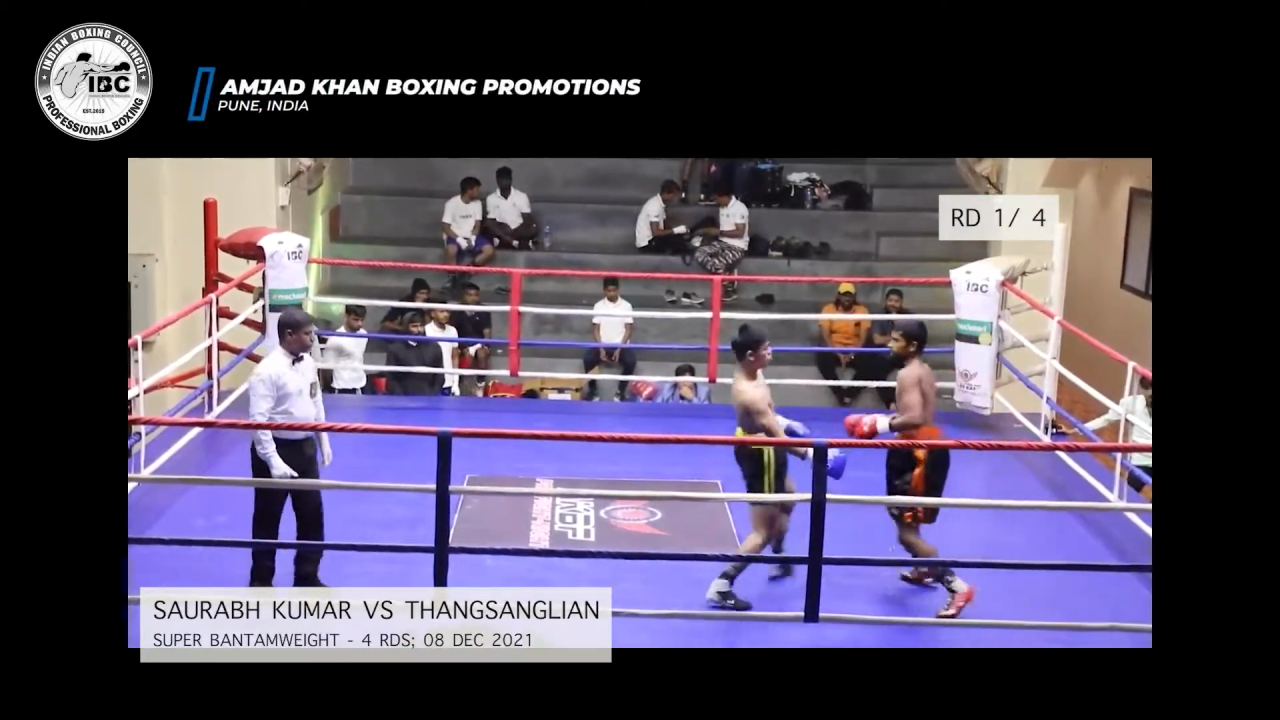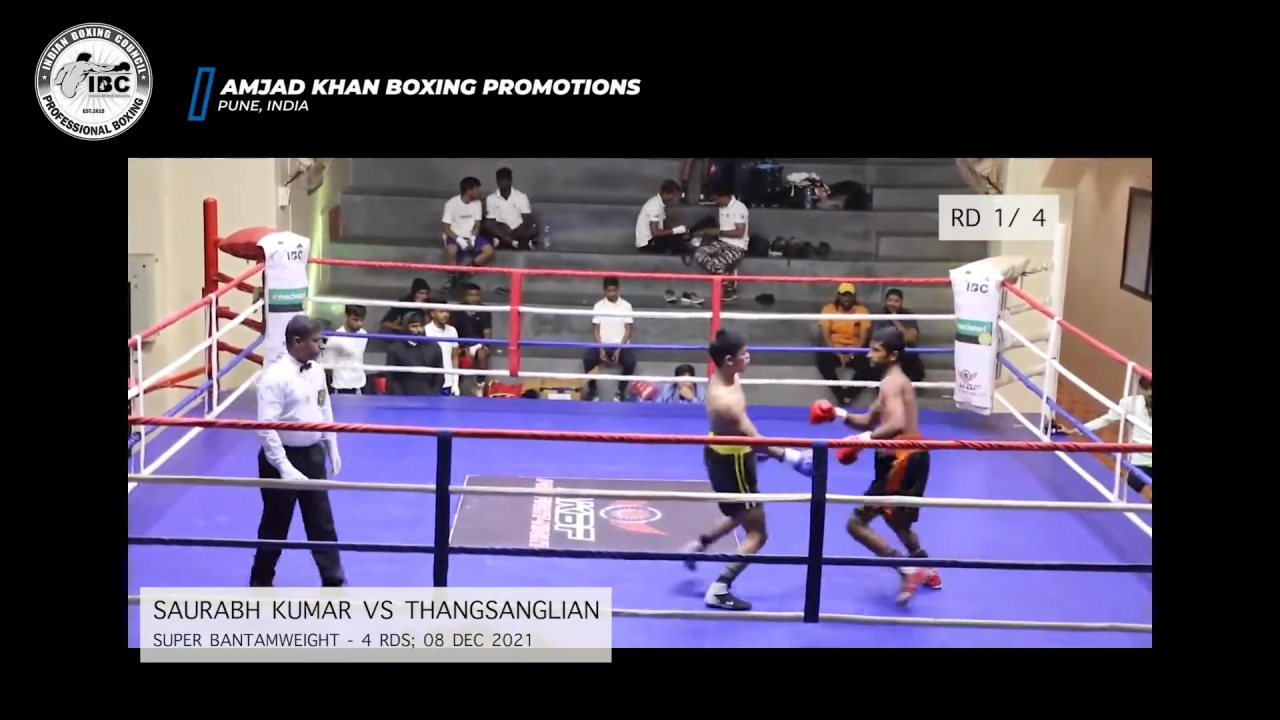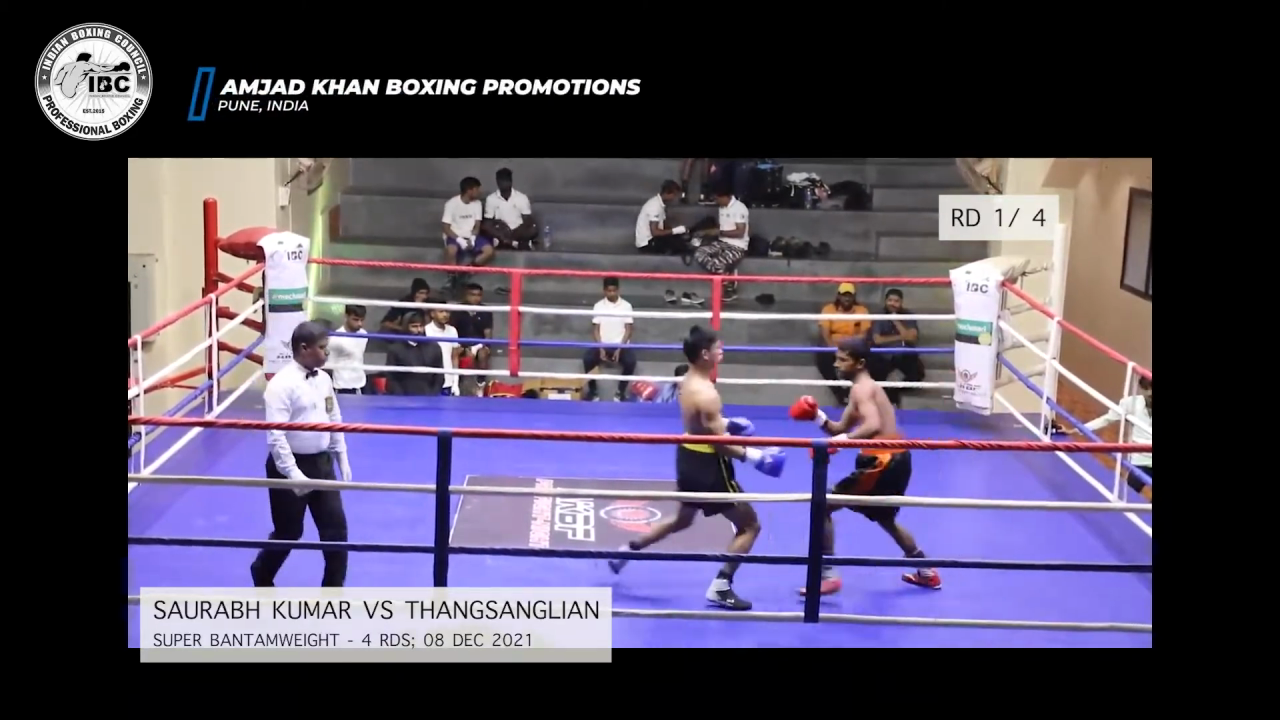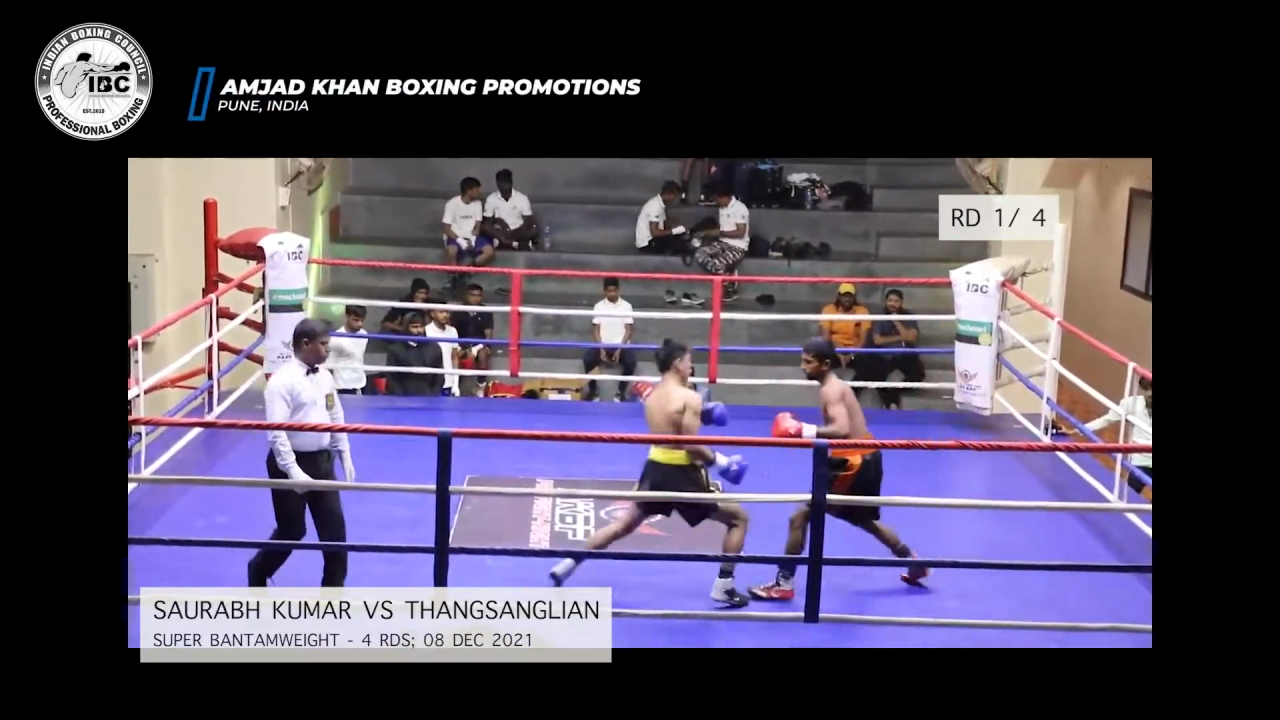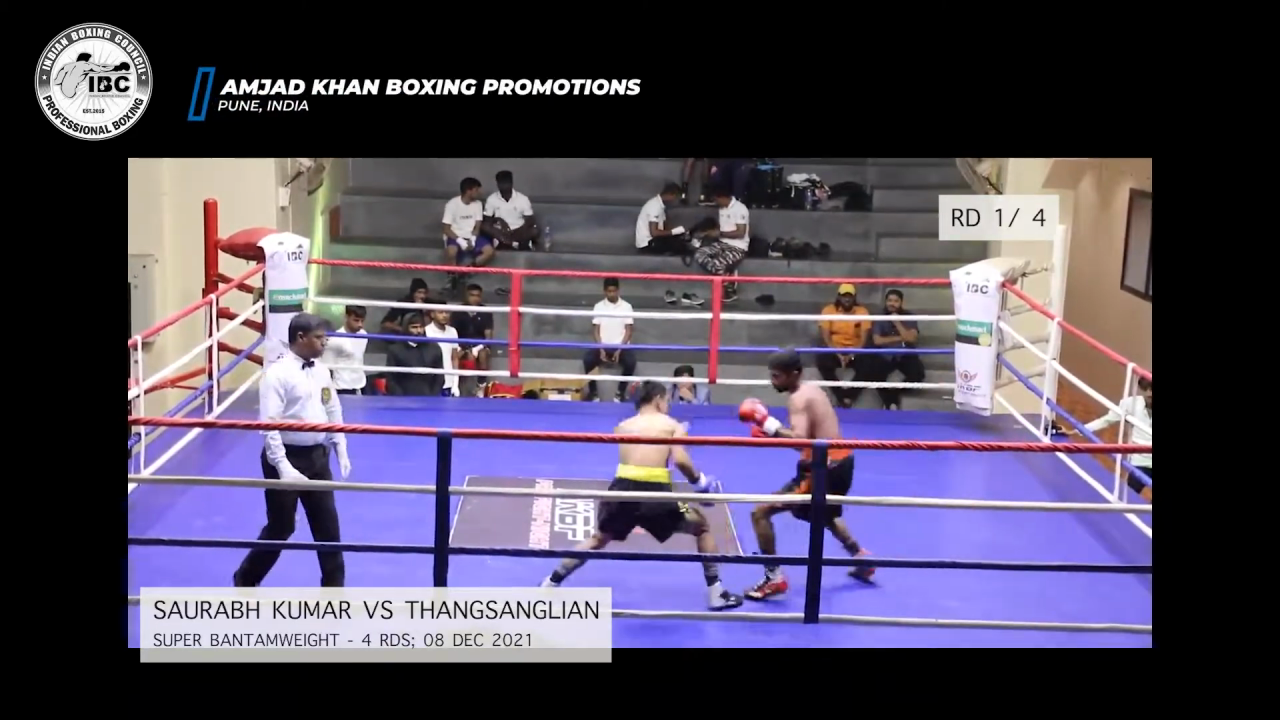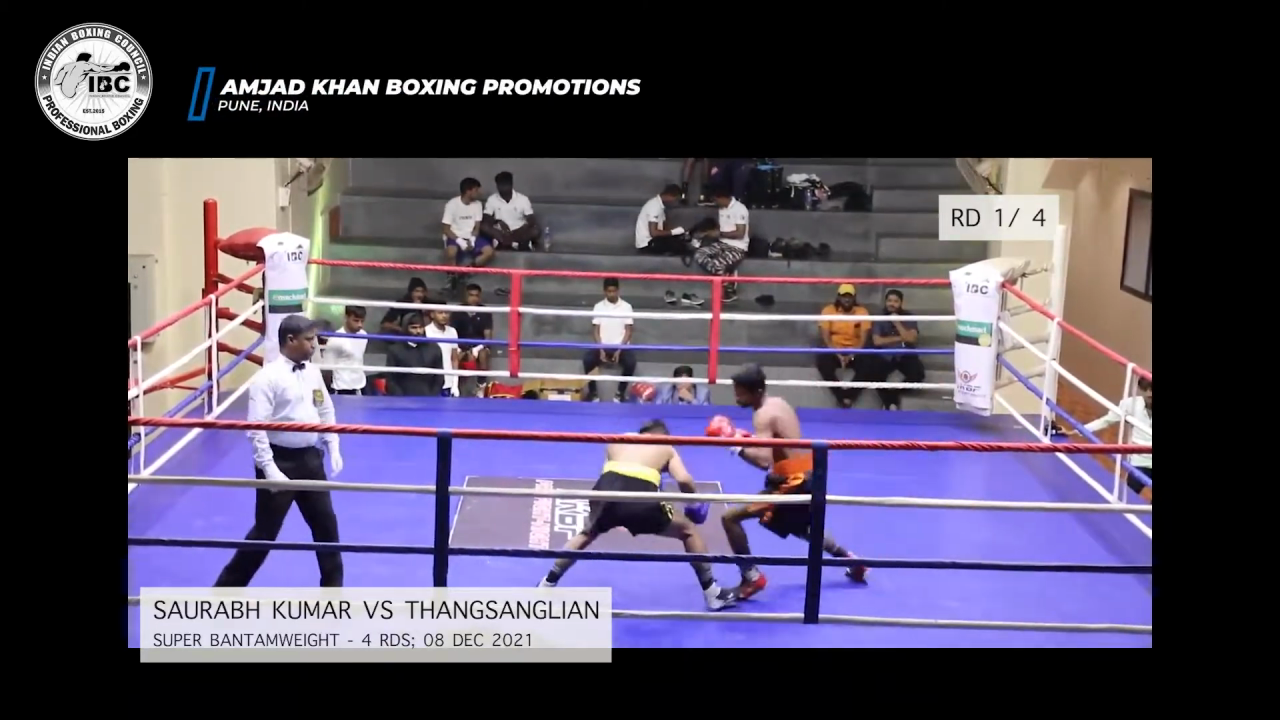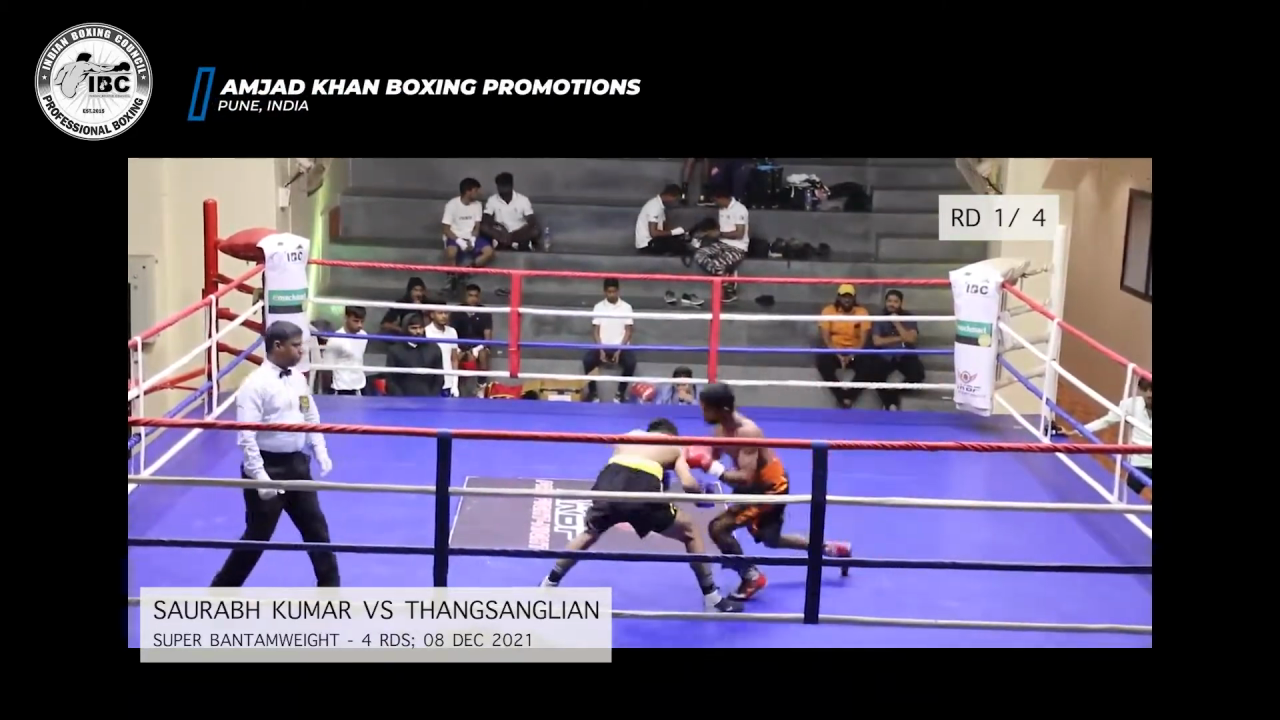
dt=0.1s
person 1, frame 1
left shoulder: (308, 364)
right shoulder: (268, 371)
right elbow: (258, 420)
left wrist: (323, 441)
right wrist: (273, 461)
left hip: (304, 448)
right hip: (276, 450)
left knee: (312, 512)
right knee: (268, 517)
left ankle: (307, 576)
right ankle: (261, 580)
person 1, frame 2
left shoulder: (316, 372)
right shoulder: (274, 378)
left elbow: (325, 413)
right elbow: (266, 428)
left wrist: (332, 449)
right wrist: (283, 467)
left hip: (312, 455)
right hip: (282, 460)
left knee: (323, 522)
right knee: (276, 525)
left ankle: (333, 585)
right ankle: (261, 581)
person 1, frame 3
left shoulder: (324, 380)
right shoulder: (281, 385)
left elbow: (335, 420)
right elbow: (275, 435)
left wrist: (342, 458)
right wrist: (293, 474)
left hip: (321, 463)
right hip: (290, 467)
left knee: (336, 526)
right knee: (288, 531)
left ankle: (334, 589)
right ankle: (262, 578)
person 1, frame 4
left shoulder: (324, 377)
right shoulder: (282, 381)
left elbow: (336, 417)
right elbow: (276, 432)
left wrist: (345, 455)
right wrist: (293, 471)
left hip: (321, 460)
right hip: (292, 465)
left knee: (334, 527)
right knee: (291, 530)
left ankle: (334, 587)
right ankle: (257, 575)
person 1, frame 5
left shoulder: (321, 371)
right shoulder: (277, 375)
left elbow: (334, 413)
right elbow: (268, 425)
left wrist: (341, 450)
right wrist: (283, 466)
left hip: (317, 457)
right hip: (287, 459)
left knee: (328, 526)
right knee: (280, 528)
left ankle: (333, 589)
right ankle: (245, 580)
person 1, frame 6
left shoulder: (312, 373)
right shoulder: (267, 378)
left elbow: (326, 413)
right elbow: (257, 429)
left wrist: (334, 450)
right wrist: (270, 470)
left hip: (310, 458)
right hip: (278, 461)
left knee: (326, 525)
right knee: (266, 530)
left ankle: (332, 587)
right ankle: (227, 586)
person 1, frame 7
left shoulder: (298, 379)
right shoulder: (255, 384)
left elbow: (311, 418)
right elbow: (246, 436)
left wrist: (321, 452)
right wrist: (260, 477)
left hip: (297, 464)
right hip: (268, 467)
left knee: (316, 527)
right knee: (258, 535)
left ankle: (330, 586)
right ankle: (223, 590)
person 2, frame 1
left shoulder: (908, 374)
right shoulder: (924, 372)
left elbow: (915, 419)
left wrist: (880, 425)
right wrist: (885, 421)
left hip: (918, 455)
right hip: (926, 450)
left knee: (908, 534)
right knee: (900, 514)
left ankle: (957, 587)
right ankle: (923, 570)
person 2, frame 2
left shoulder: (891, 383)
right shoulder: (899, 380)
left elbow: (897, 425)
right elbow: (868, 420)
left wrist: (864, 439)
right wrist: (836, 413)
left hip: (902, 460)
right hip: (912, 458)
left knee: (856, 525)
right knee: (897, 519)
left ankle: (909, 571)
right ankle: (928, 572)
person 2, frame 3
left shoulder: (861, 389)
right shoulder: (864, 389)
left elbow: (873, 427)
right elbow: (839, 428)
left wrist: (840, 440)
right wrist: (817, 415)
left hip: (882, 462)
right hip: (896, 459)
right knee: (884, 518)
left ankle: (828, 576)
right ankle: (926, 572)
person 2, frame 4
left shoulder: (830, 390)
right shoulder: (837, 386)
left elbow: (843, 431)
right elbow: (838, 428)
left wrist: (807, 433)
right wrist: (802, 430)
left hip: (851, 465)
right hip: (867, 460)
left knee: (799, 520)
right knee: (866, 521)
left ankle: (783, 584)
right ankle: (915, 565)
person 2, frame 5
left shoulder: (798, 398)
right shoulder: (813, 391)
left elbow: (798, 438)
left wrist: (767, 423)
right wrist: (771, 429)
left hip: (824, 467)
right hip: (841, 463)
left knee: (760, 514)
right knee: (826, 517)
left ankle: (774, 579)
right ankle: (862, 561)
person 2, frame 6
left shoulder: (764, 416)
right shoulder: (779, 404)
left elbow: (764, 460)
left wrist: (737, 445)
right wrist: (746, 439)
left hip: (792, 482)
right hip: (805, 475)
left knee: (730, 518)
right knee: (802, 529)
left ankle: (753, 577)
right ankle: (852, 561)
person 2, frame 7
left shoulder: (746, 432)
right shoulder: (722, 425)
left elbow: (746, 478)
right elbow: (714, 453)
left wrist: (712, 468)
left hip: (770, 486)
right hip: (761, 484)
left knee: (718, 528)
right knee: (770, 539)
left ankle: (752, 578)
right ankle: (833, 549)
person 3, frame 1
left shoulder: (750, 374)
right shoulder: (750, 393)
right elbow: (776, 436)
left wrist: (782, 421)
right wrist: (815, 453)
left hip: (759, 450)
right hip: (758, 454)
left knee: (786, 502)
right knee: (764, 531)
left ankle: (778, 562)
right ankle: (721, 587)
person 3, frame 2
left shoulder: (723, 379)
right shoulder: (727, 401)
right elbow: (755, 441)
right wrist: (794, 457)
left hip: (720, 455)
right hip: (730, 463)
left knee: (743, 516)
right knee: (757, 534)
left ankle: (698, 544)
right ankle: (718, 590)
person 3, frame 3
left shoulder: (691, 381)
right shoulder: (706, 395)
right elbow: (720, 442)
left wrist: (727, 423)
right wrist: (754, 455)
left hip: (690, 457)
right hip: (708, 465)
left knee: (682, 520)
right knee: (750, 527)
left ankle: (627, 552)
right ankle: (720, 587)
person 3, frame 4
left shoulder: (652, 395)
right shoulder: (689, 399)
right elbow: (694, 446)
left wrist: (702, 413)
right wrist: (719, 462)
left hip: (654, 470)
right hip: (683, 475)
left knee: (625, 525)
right knee: (738, 520)
left ankle: (566, 567)
right ankle: (723, 588)
person 3, frame 5
left shoulder: (623, 426)
right shoulder: (671, 425)
right elbow: (682, 461)
right wrist: (700, 481)
left hip: (621, 489)
right hip: (654, 492)
left knee: (597, 540)
right knee: (702, 527)
left ankle: (552, 583)
right ankle: (717, 593)
person 3, frame 6
left shoulder: (616, 443)
right shoulder: (667, 448)
right elbow: (684, 480)
right wrist: (696, 503)
left hip: (608, 486)
right hip: (641, 494)
left knee: (586, 535)
right knee: (688, 531)
left ankle: (548, 584)
right ankle: (713, 594)
person 3, frame 7
left shoulder: (627, 437)
right shoulder: (674, 446)
right elbow: (688, 484)
right hip: (644, 488)
left knee: (590, 533)
right knee: (689, 533)
left ankle: (550, 584)
right ankle: (714, 600)
